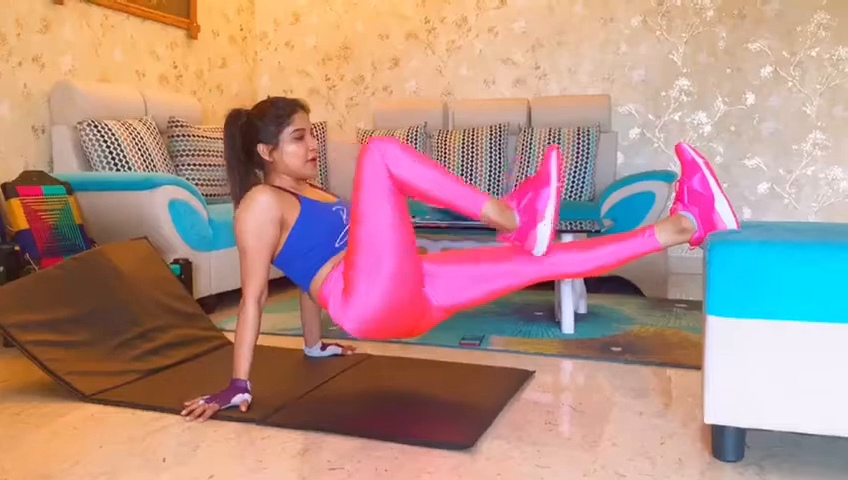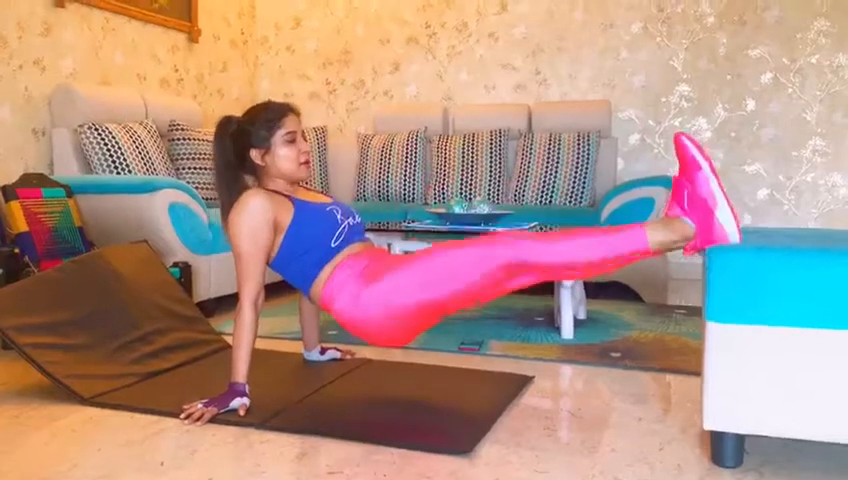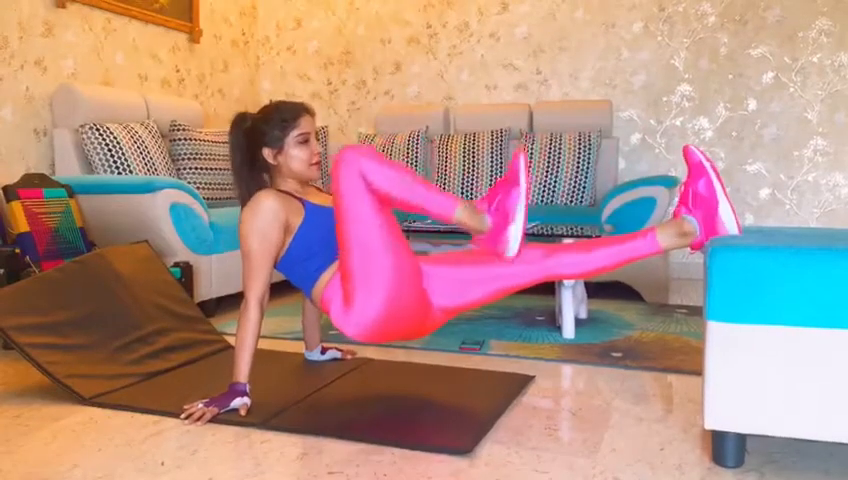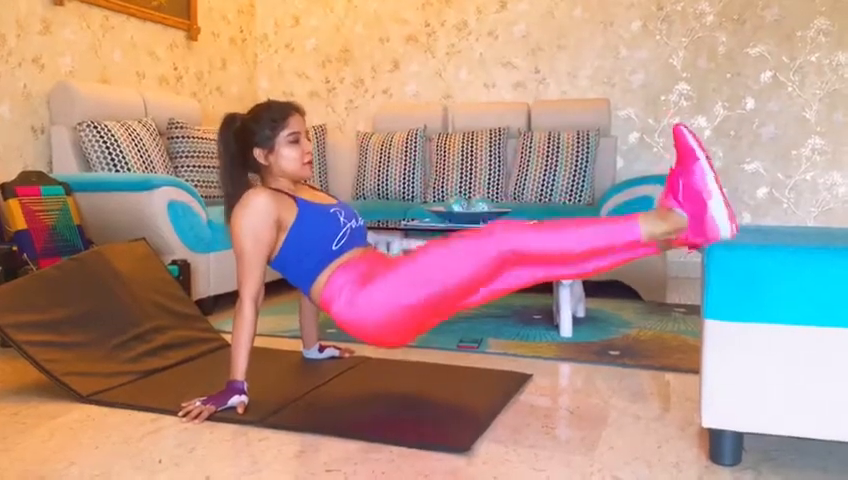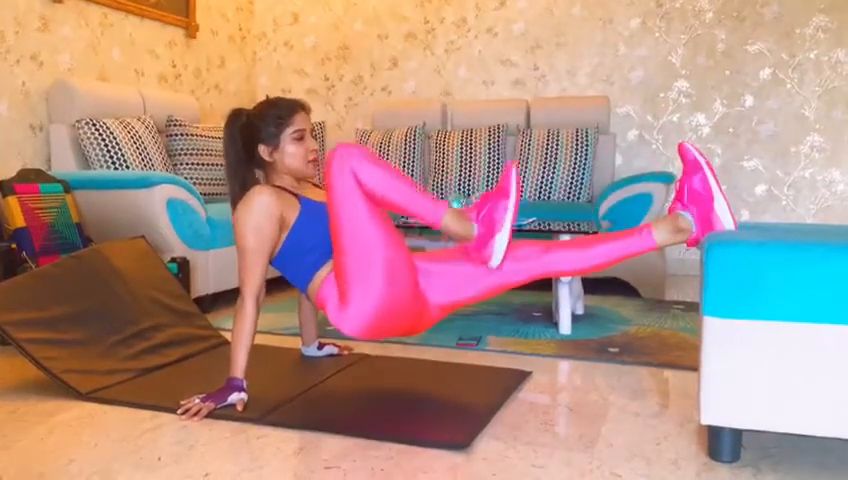
dt=0.7s
person 1, frame 1
left shoulder: (307, 193)
right shoulder: (262, 203)
right elbow: (253, 296)
left wrist: (315, 344)
right wrist: (237, 384)
left hip: (407, 291)
right hip: (373, 301)
left knee: (540, 257)
right knee: (380, 151)
left ankle: (683, 225)
right ankle: (508, 215)
person 1, frame 2
left shoulder: (301, 195)
right shoulder: (256, 207)
right elbow: (250, 298)
left wrist: (313, 348)
right wrist: (236, 388)
left hip: (399, 293)
right hip: (375, 301)
left knee: (530, 256)
right knee: (512, 248)
left ankle: (684, 230)
right ankle: (675, 228)
person 1, frame 3
left shoulder: (312, 196)
right shoulder: (268, 207)
right elbow: (254, 299)
left wrist: (315, 349)
right wrist: (237, 388)
left hip: (408, 294)
right hip: (375, 305)
left knee: (539, 259)
right knee: (356, 159)
left ankle: (684, 229)
right ankle: (480, 218)
person 1, frame 4
left shoulder: (306, 193)
right shoulder: (258, 205)
right elbow: (249, 297)
left wrist: (312, 346)
right wrist: (235, 386)
left hip: (402, 296)
right hip: (374, 303)
left knee: (530, 255)
right knee: (507, 240)
left ankle: (679, 227)
right ankle: (675, 221)
person 1, frame 5
left shoulder: (308, 192)
right shoulder: (262, 203)
right elbow: (250, 295)
left wrist: (312, 344)
right wrist: (233, 384)
left hip: (405, 289)
right hip: (371, 302)
left knee: (536, 256)
right knee: (349, 158)
left ankle: (680, 225)
right ankle: (467, 228)
